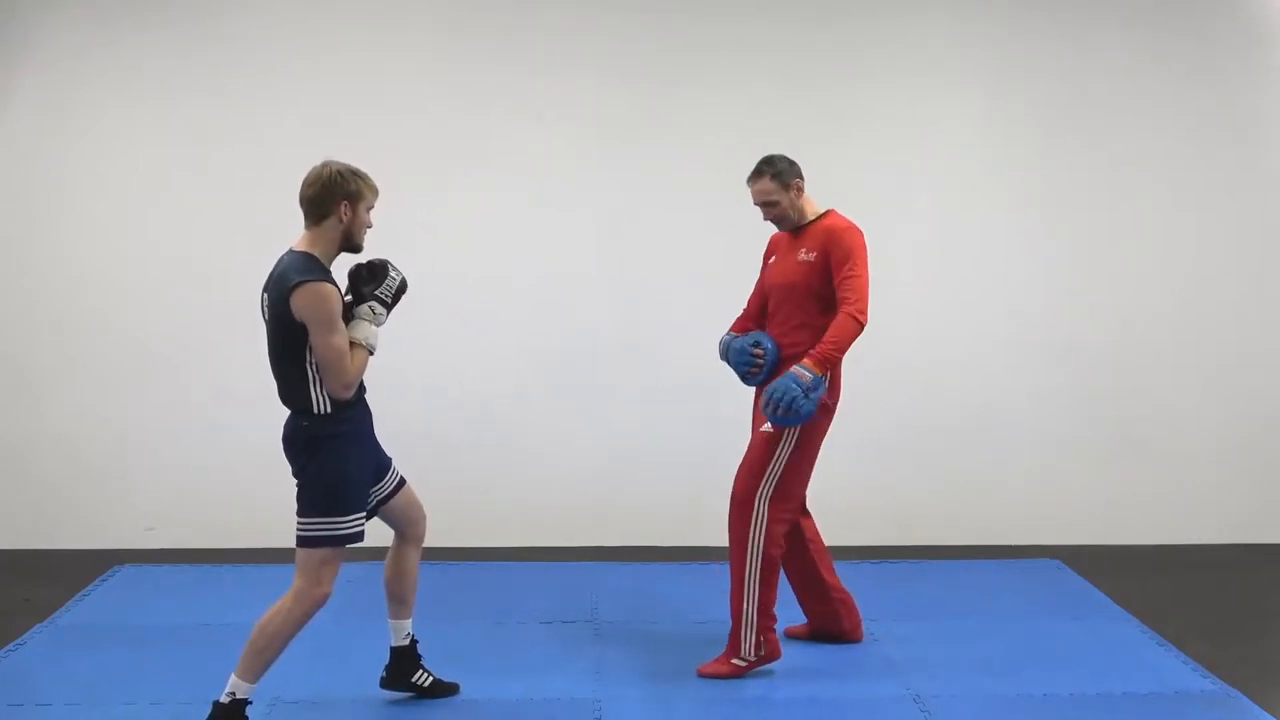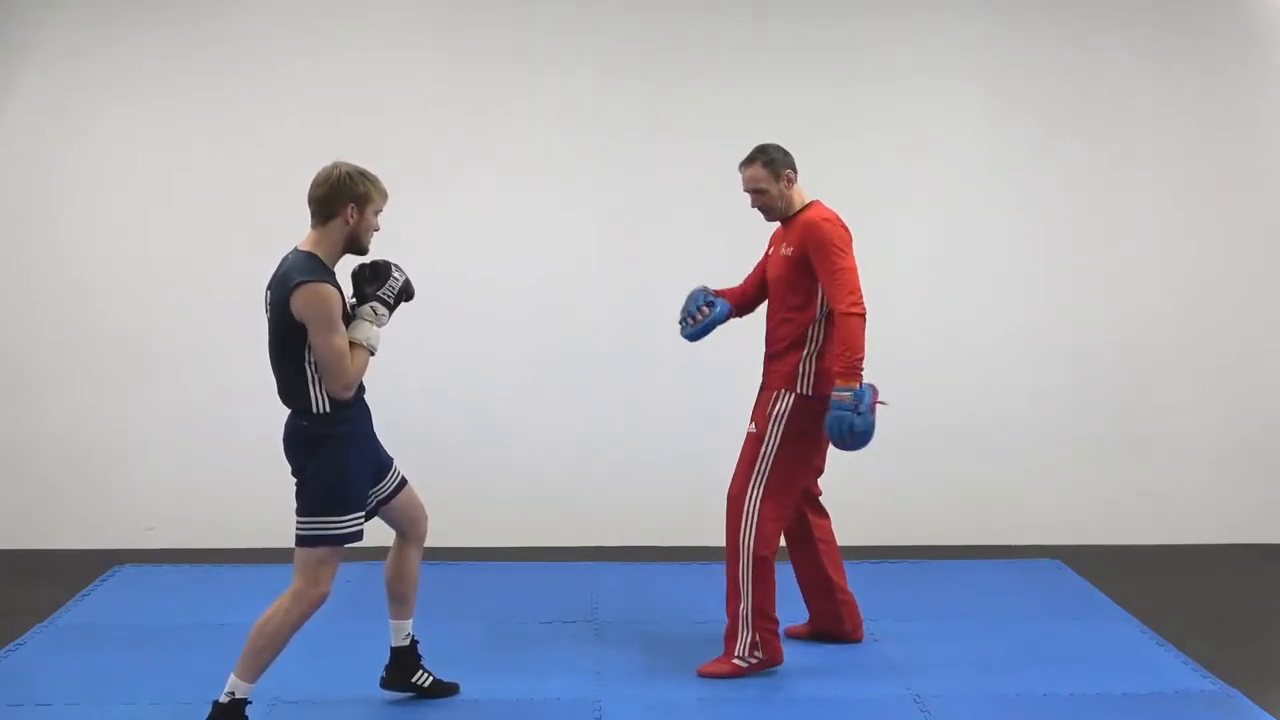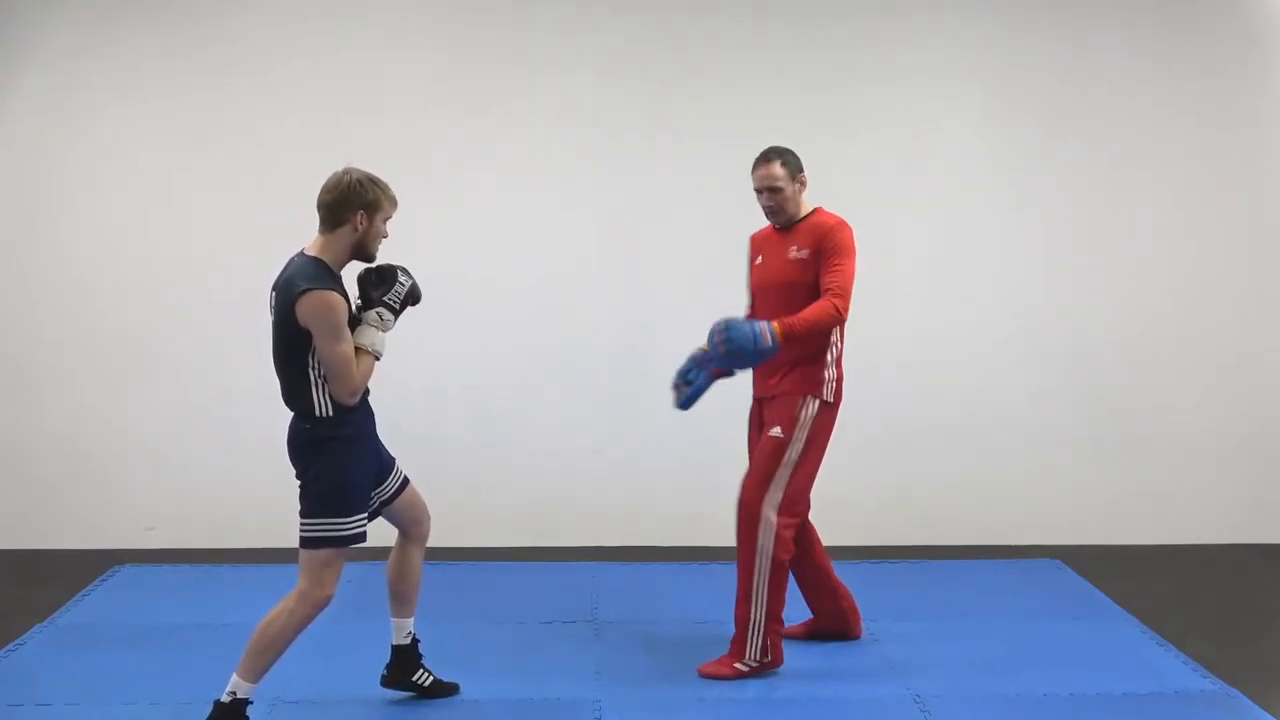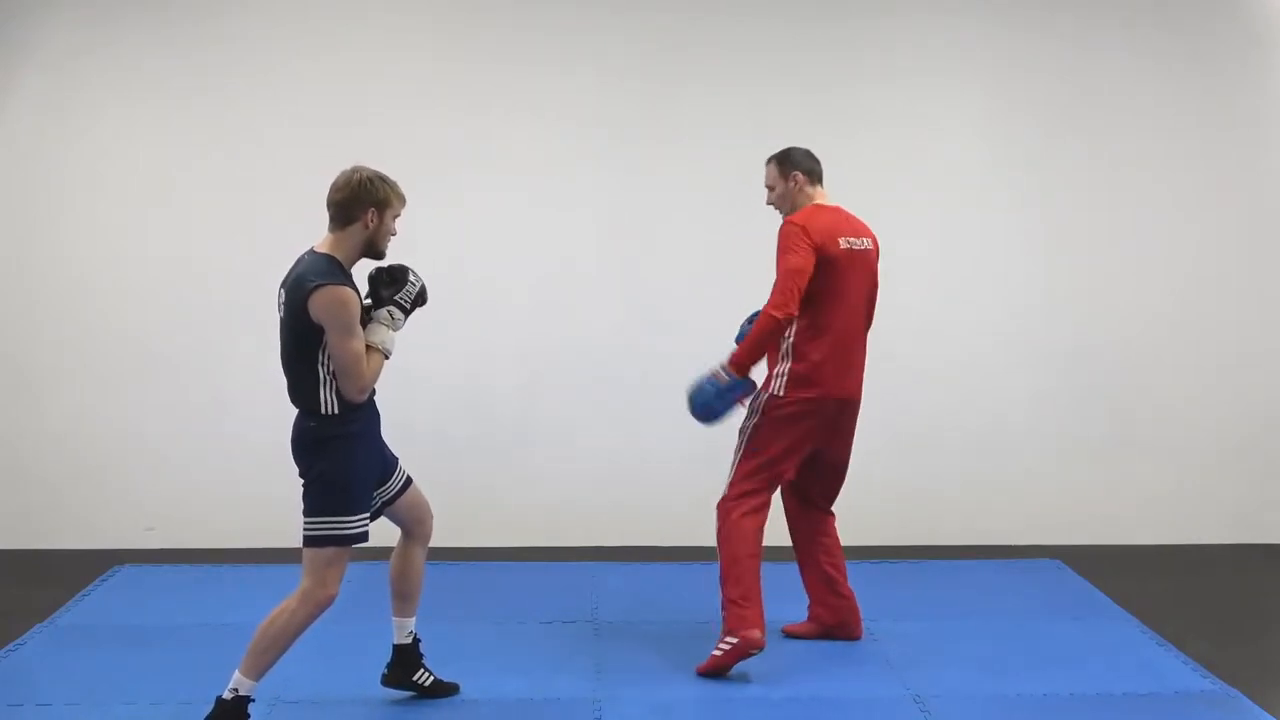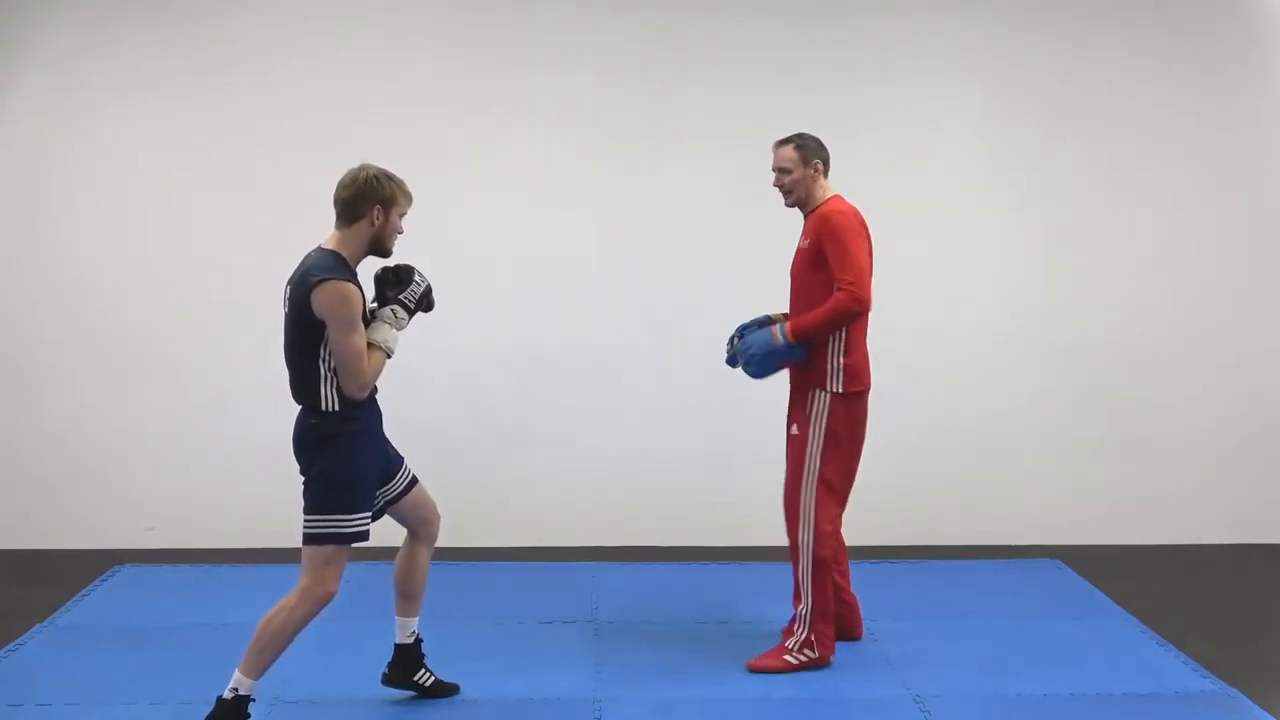
dt=0.4s
person 1, frame 1
left shoulder: (293, 269)
right shoulder: (313, 287)
right elbow: (342, 381)
left wrist: (356, 305)
right wrist: (370, 313)
left hip: (345, 433)
right hip: (328, 441)
left knee: (412, 524)
right knee: (313, 589)
left ankle: (402, 662)
person 1, frame 2
left shoulder: (301, 268)
right shoulder: (313, 287)
right elbow: (343, 381)
left wrist: (363, 306)
right wrist: (372, 313)
left hip: (347, 433)
right hip: (327, 441)
left knee: (414, 525)
right knee: (311, 589)
left ankle: (402, 663)
person 1, frame 3
left shoulder: (305, 270)
right shoulder: (319, 293)
right elbow: (347, 386)
left wrist: (369, 310)
right wrist: (378, 318)
left hip: (349, 435)
right hip: (330, 443)
left knee: (416, 523)
right knee: (315, 590)
left ankle: (403, 661)
person 1, frame 4
left shoulder: (313, 268)
right shoulder: (331, 289)
right elbow: (357, 385)
left wrist: (376, 310)
right wrist: (388, 317)
left hip: (351, 434)
right hip: (334, 441)
left knee: (419, 523)
right knee: (319, 590)
left ankle: (404, 660)
person 1, frame 5
left shoulder: (322, 267)
right shoulder: (335, 285)
right elbow: (358, 381)
left wrist: (386, 310)
right wrist: (392, 315)
left hip: (357, 431)
right hip: (336, 440)
left knee: (425, 523)
right knee: (318, 586)
left ankle: (406, 660)
person 2, frame 1
left shoulder: (840, 235)
right shoulder: (777, 245)
left elbow: (852, 312)
right elbow: (757, 311)
left wrist: (811, 367)
right wrist: (736, 339)
left hip: (802, 392)
right hip: (777, 388)
left knee: (754, 503)
right knee: (781, 505)
left ankle: (751, 644)
right ankle: (835, 617)
person 2, frame 2
left shoulder: (821, 227)
right shoulder: (782, 234)
left elbow: (848, 308)
right elbow: (752, 292)
left wrist: (845, 382)
right wrist: (713, 300)
left hip: (801, 387)
right hip: (789, 384)
left knee: (752, 502)
right knee: (797, 503)
left ankle: (753, 646)
right ankle: (838, 618)
person 2, frame 3
left shoulder: (831, 232)
right shoulder: (763, 240)
left elbow: (834, 305)
left wrist: (774, 333)
right wrist: (713, 357)
left hip: (809, 390)
right hip: (773, 389)
left knee: (763, 509)
right knee: (782, 507)
left ankle: (756, 645)
right ankle: (835, 615)
person 2, frame 4
left shoulder: (801, 227)
right shoulder: (862, 234)
left elbow: (783, 308)
left wrist: (734, 368)
left hip: (798, 388)
right hip: (844, 390)
left knee: (742, 501)
right knee: (811, 502)
left ankle: (741, 629)
right ankle: (837, 615)
person 2, frame 5
left shoulder: (837, 219)
right shoulder: (820, 222)
left elbow: (853, 300)
left wrist: (787, 333)
right wrist: (774, 325)
left hip: (832, 386)
right hip: (817, 383)
left knee: (811, 510)
right knee: (815, 505)
left ankle: (809, 640)
right ankle: (839, 616)
